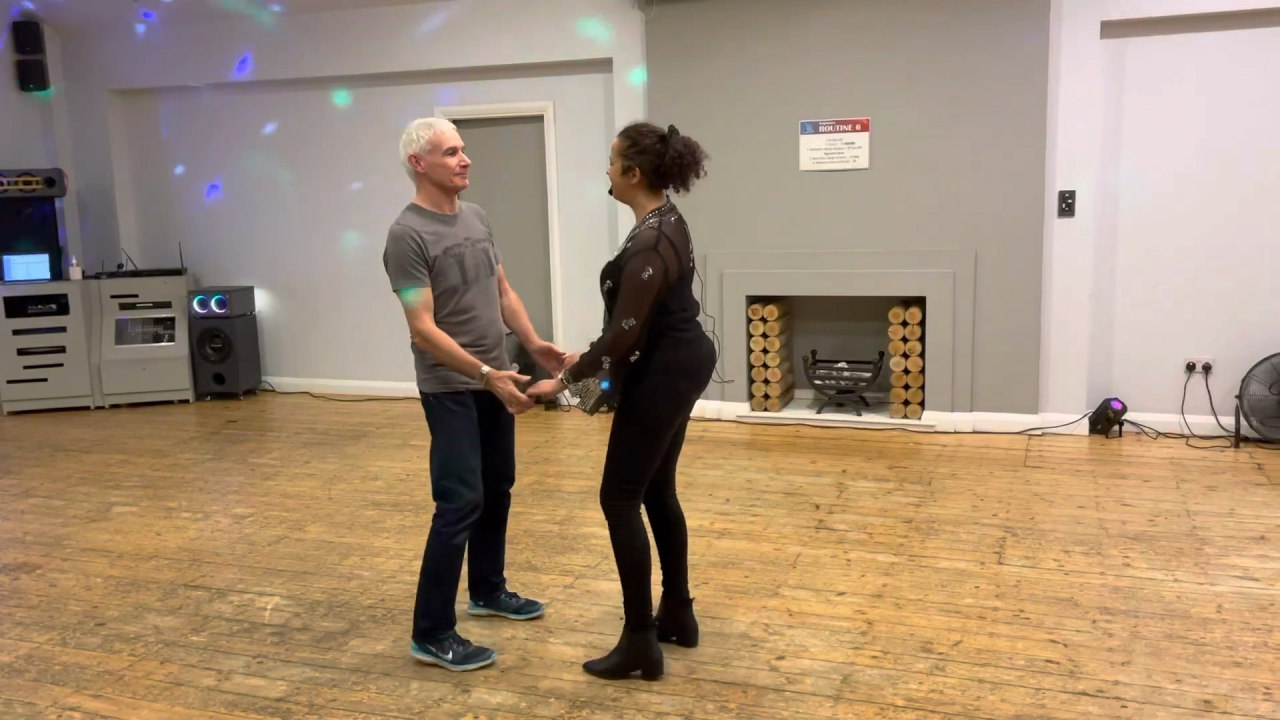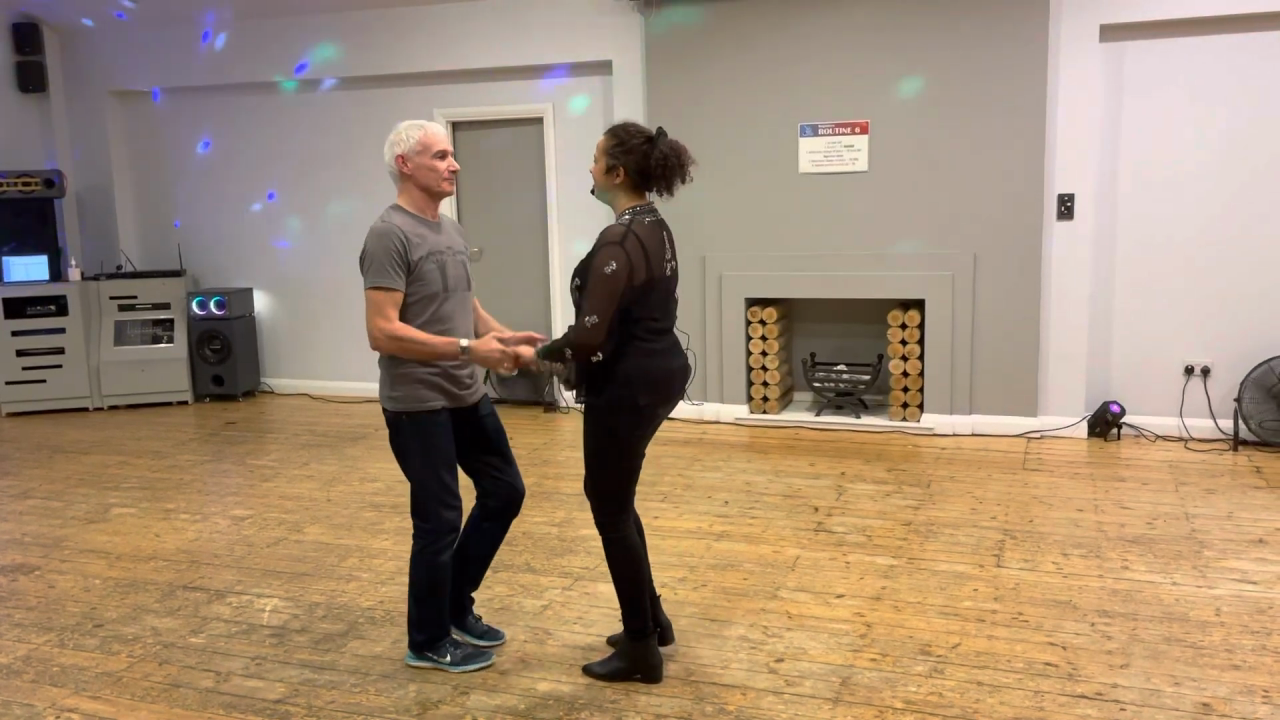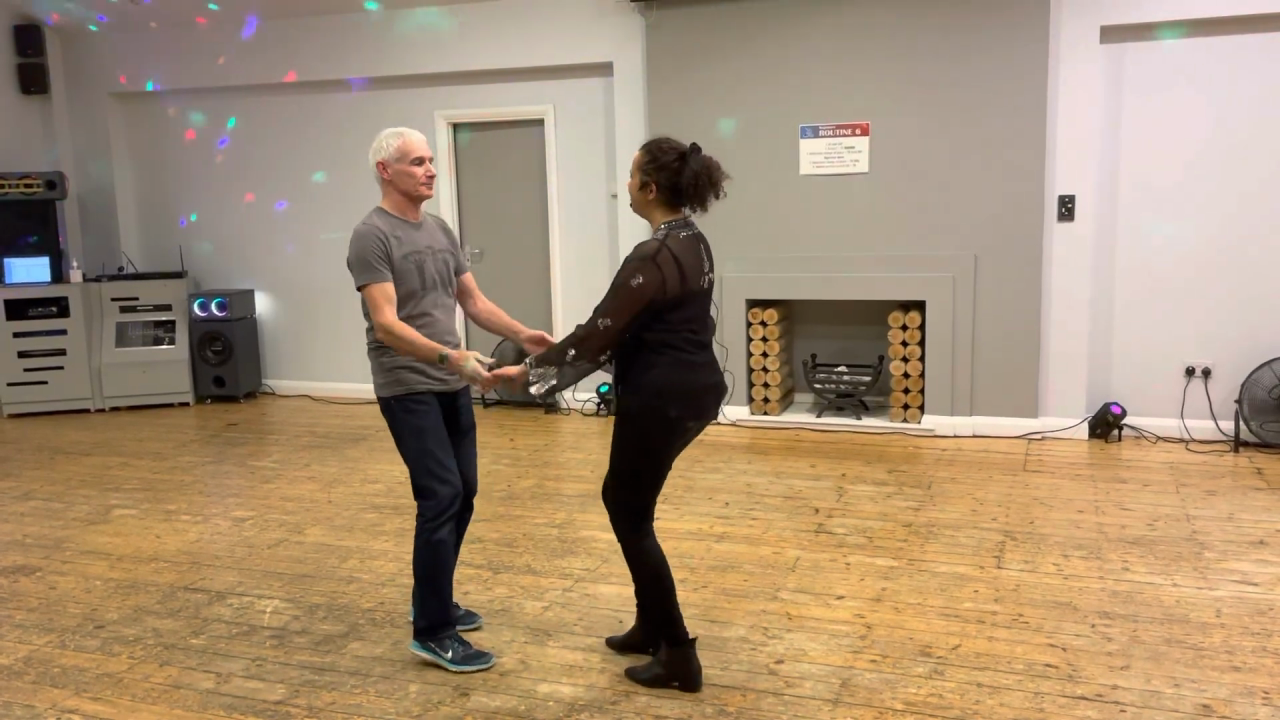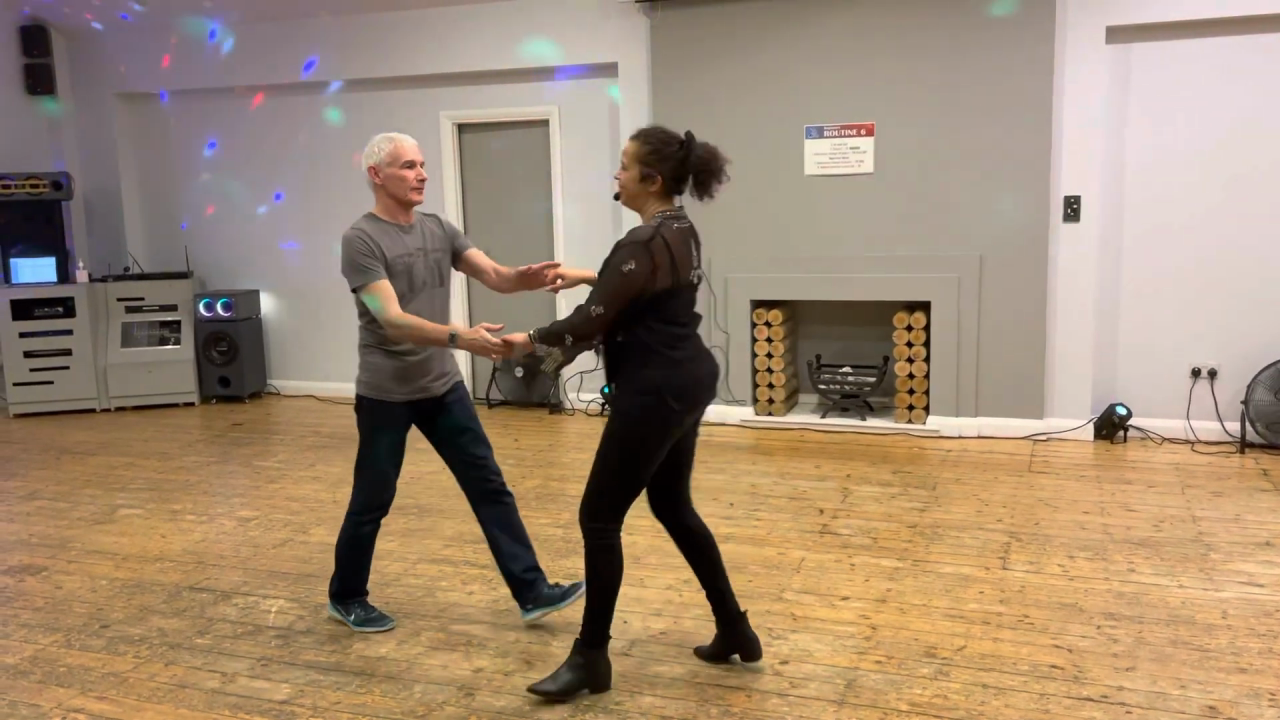
dt=1s
person 1, frame 1
left shoulder: (648, 243)
right shoulder: (666, 221)
left elbow: (625, 335)
left wrist: (564, 380)
right wrist: (586, 359)
left hip: (661, 376)
right hip: (682, 364)
left knee: (620, 499)
right knee: (657, 491)
left ankle: (640, 643)
right ankle: (677, 616)
person 1, frame 2
left shoulder: (618, 240)
right shoulder: (655, 228)
left elbow: (593, 334)
left wrist: (540, 353)
right wrist: (562, 345)
left hip: (628, 384)
right hip: (660, 371)
left knee: (611, 510)
right knee: (607, 494)
left ankle: (640, 648)
right ankle: (650, 618)
person 1, frame 3
left shoulder: (653, 255)
right shoulder: (694, 242)
left elbow: (602, 332)
left wrist: (532, 367)
right wrist: (561, 354)
left hip: (662, 397)
right hip: (699, 388)
left knee: (630, 517)
right knee: (623, 498)
left ankle: (678, 656)
right ankle: (650, 626)
person 1, frame 4
left shoulder: (645, 241)
right shoulder: (677, 231)
left elbow: (591, 322)
left wrist: (530, 338)
right wrist: (587, 277)
left hip: (656, 391)
right hip: (683, 380)
left knee: (598, 516)
right knee: (671, 506)
left ankle: (590, 658)
right ankle: (735, 631)
person 2, frame 1
left shoulder: (476, 217)
right shoulder: (408, 235)
left elbow: (502, 292)
right elbow: (423, 329)
left wrist: (534, 343)
right wrist: (486, 375)
left hip: (492, 379)
right hip: (450, 386)
left knee: (497, 487)
right knee: (461, 500)
left ankle: (488, 590)
right ankle: (432, 633)
person 2, frame 2
left shoulder: (451, 230)
right shoulder: (389, 235)
right elbow: (382, 332)
left wrist: (506, 336)
right wrist: (468, 348)
left hip: (468, 396)
right hip: (418, 404)
left knee: (506, 492)
right knee: (439, 519)
left ankle: (456, 604)
right ankle: (429, 643)
person 2, frame 3
left shoulder: (440, 230)
right shoulder: (371, 235)
left elbow: (475, 302)
right elbow: (386, 326)
left wrist: (525, 335)
right wrist: (454, 358)
left hip: (450, 384)
right hip: (407, 388)
left knee: (463, 492)
right knee: (441, 495)
left ankle: (434, 602)
right ankle: (433, 632)
person 2, frame 4
left shoulder: (439, 229)
right shoulder: (361, 241)
left elbow: (494, 277)
right elbow: (391, 319)
left wrist: (527, 279)
right wrist: (461, 335)
left hip: (441, 386)
right hip: (386, 393)
left knee: (486, 482)
right knee: (374, 496)
left ankle: (531, 590)
right ankle: (346, 597)
